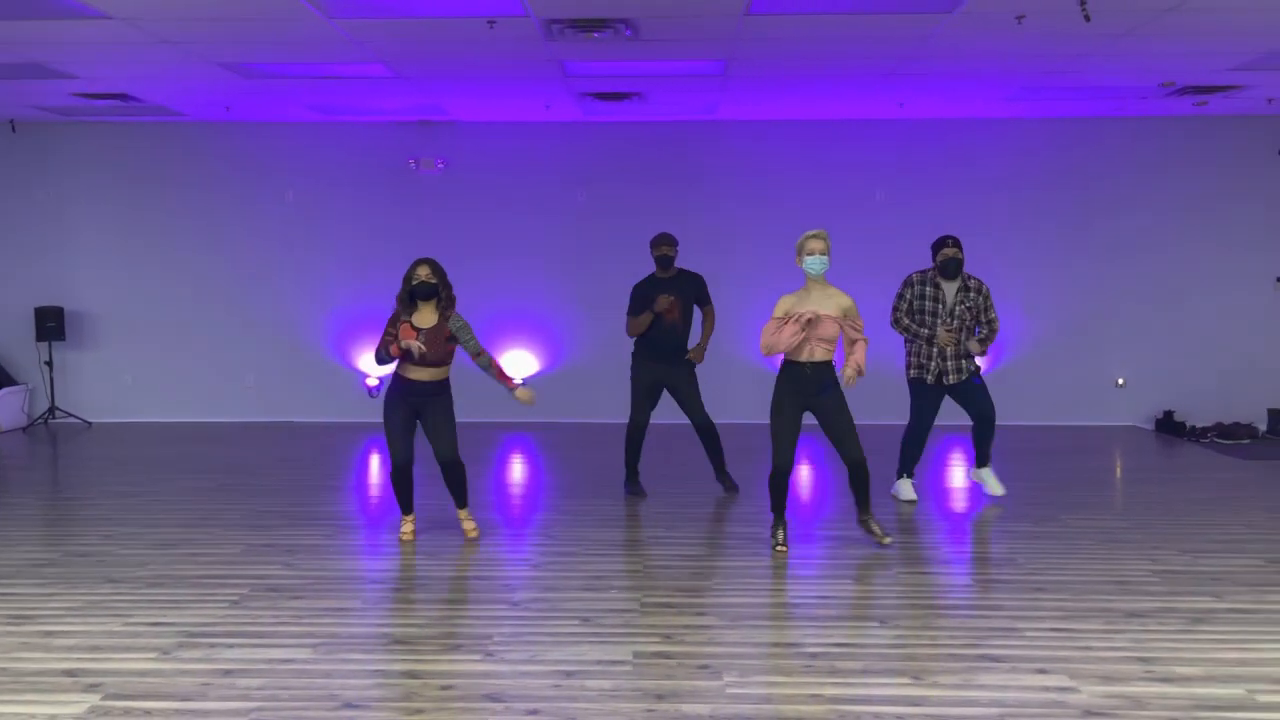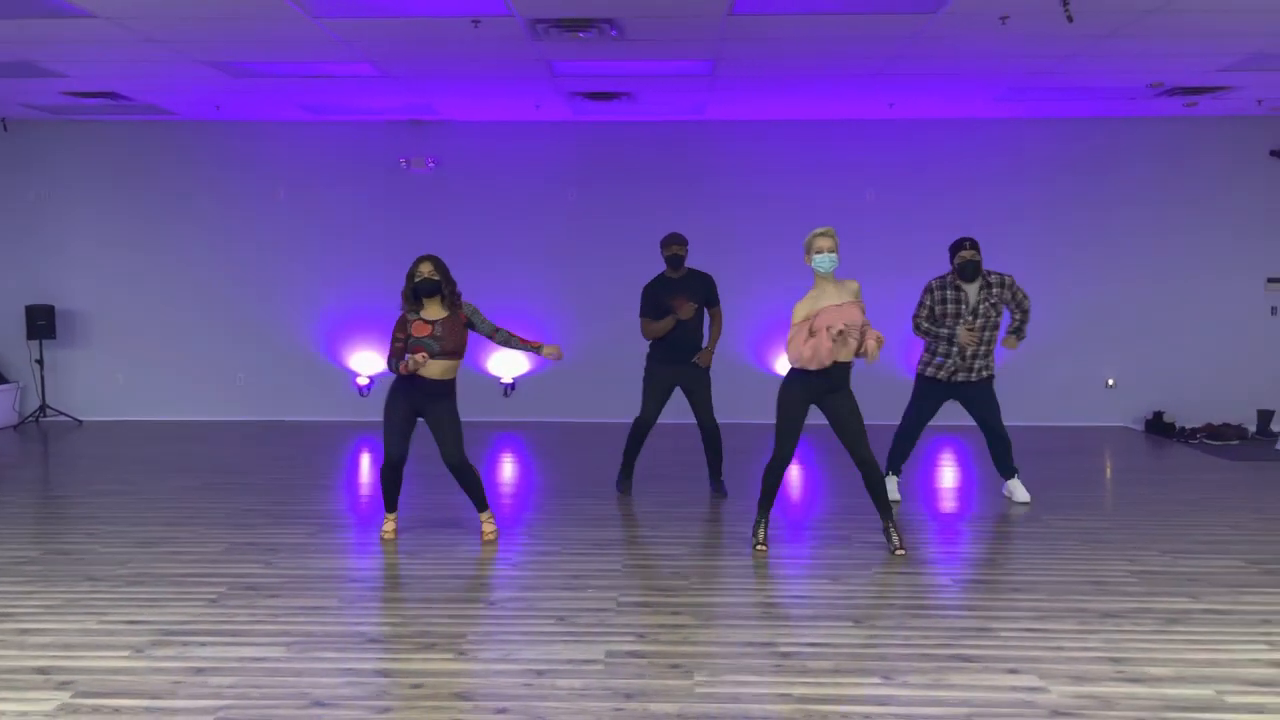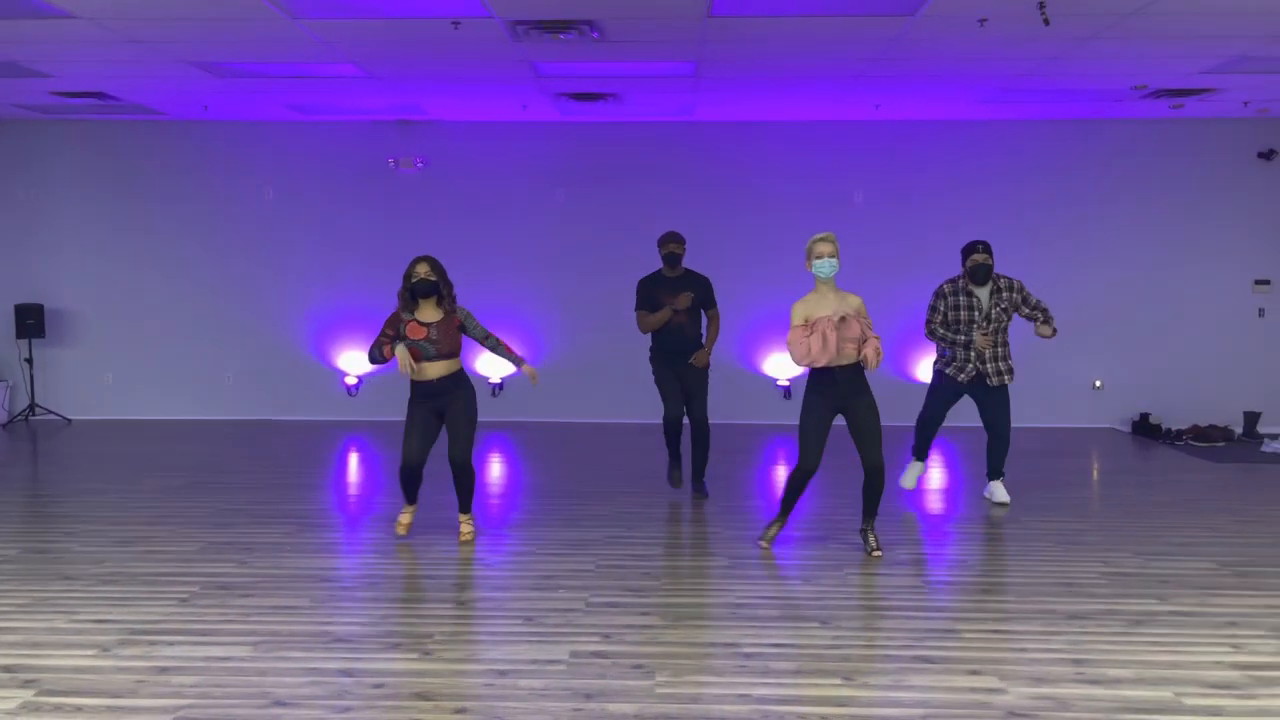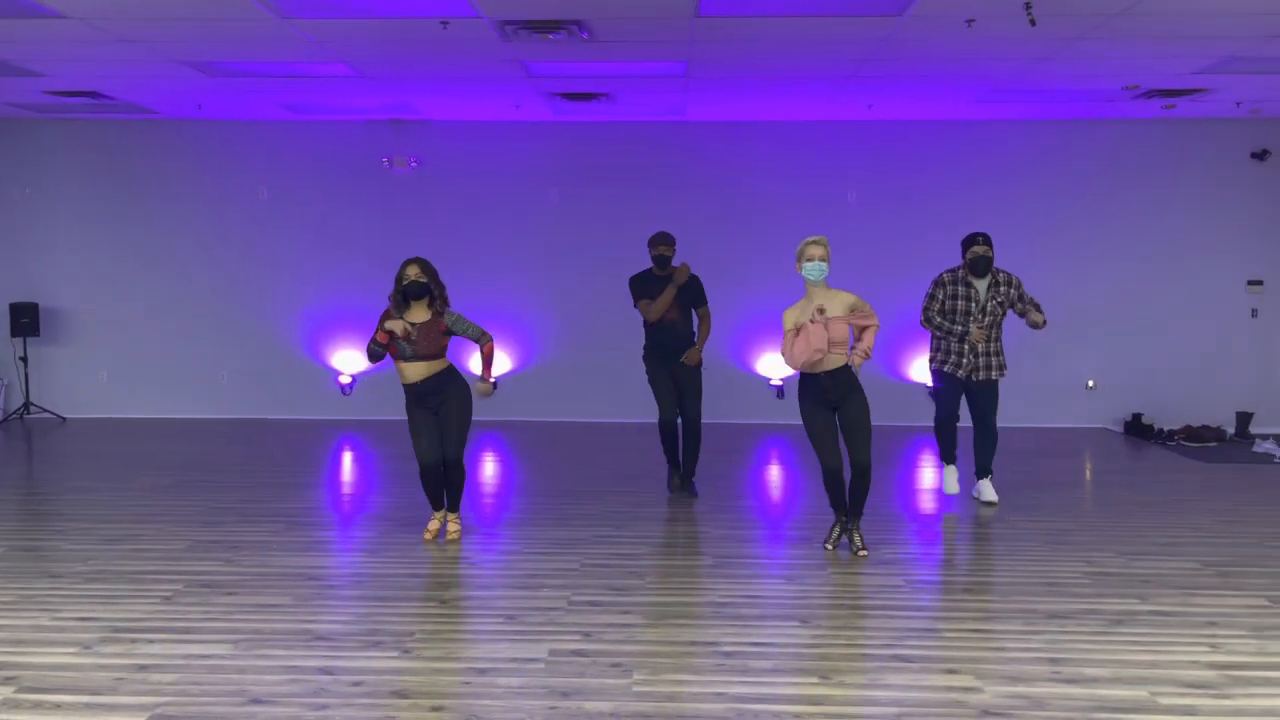
dt=0.2s
person 1, frame 1
left shoulder: (844, 302)
right shoulder: (786, 303)
left elbow: (857, 339)
right elbow: (768, 346)
left wrist: (855, 364)
right wrist: (798, 326)
left hip: (826, 385)
right hip: (790, 384)
left knee: (855, 457)
right knee: (782, 462)
left ankle: (865, 515)
right ankle: (778, 522)
person 1, frame 2
left shoulder: (854, 290)
right shoulder: (805, 306)
right elbow: (797, 356)
left wrist: (869, 341)
right wrist: (831, 337)
left hip: (838, 385)
right hip: (802, 382)
left knee: (865, 459)
right knee: (781, 457)
left ankle: (889, 523)
right ankle: (762, 521)
person 1, frame 3
left shoulder: (854, 302)
right shoulder: (802, 307)
left elbow: (868, 336)
right elbow: (803, 354)
left wrist: (872, 353)
right wrist: (830, 326)
left hip: (856, 387)
right hip: (821, 388)
left knee: (874, 463)
right knee: (807, 464)
left ankle: (868, 526)
right ankle: (781, 518)
person 1, frame 4
left shoulder: (846, 301)
right shoulder: (792, 314)
left elbow: (870, 324)
right elbow: (795, 358)
left wrist: (861, 351)
right wrist: (816, 325)
left hip: (847, 387)
right hip: (812, 392)
left knee: (861, 463)
right knee: (830, 464)
left ankle: (854, 525)
right ankle: (839, 519)
person 2, frame 1
left shoulder: (451, 321)
right shoulder: (398, 319)
left elbow: (481, 356)
right elbow: (380, 358)
left wrist: (513, 387)
right wrist: (402, 346)
left hip: (436, 397)
right hip: (400, 395)
left knee: (447, 457)
right knee: (401, 461)
left ankle: (464, 512)
right ankle: (408, 517)
person 2, frame 2
left shoulder: (462, 311)
right shoulder: (407, 320)
left elbow: (498, 334)
right elbow: (393, 361)
left wrist: (539, 348)
right wrist: (410, 363)
left hip: (443, 397)
right hip: (405, 393)
left knee: (456, 461)
right knee: (394, 459)
left ankle: (486, 516)
right ankle: (389, 516)
person 2, frame 3
left shoulder: (456, 314)
right shoulder: (400, 319)
left elbow: (488, 339)
right elbow: (374, 355)
left wrist: (520, 362)
right wrist: (394, 349)
left hip: (458, 393)
right hip: (422, 398)
left knee: (459, 458)
right knee: (411, 461)
left ankle: (466, 517)
right ankle: (408, 506)
person 2, frame 4
left shoulder: (444, 317)
right shoulder: (391, 316)
left elbow: (485, 339)
right elbow: (373, 355)
left wrist: (485, 377)
right wrist: (387, 330)
left hip: (451, 391)
right hip: (417, 400)
left knee: (452, 457)
right knee: (428, 459)
left ankle: (453, 516)
right ankle: (437, 513)
person 3, frame 1
left shoulder: (978, 289)
right shoulder: (915, 282)
left elbow: (990, 322)
right elbow: (898, 318)
left wrist: (980, 343)
right wrist: (932, 335)
left hip: (962, 368)
right hip: (924, 368)
left knee: (986, 415)
right knee: (920, 425)
left ankle: (982, 468)
right ankle: (903, 478)
person 3, frame 2
left shoulder: (1001, 284)
right shoulder: (936, 287)
left elbow: (1022, 306)
right elbow: (919, 324)
left wrist: (1014, 333)
right wrist: (953, 336)
left hip: (977, 373)
right hip: (935, 368)
left knee: (994, 428)
right knee: (912, 423)
left ankle: (1011, 479)
right ankle: (891, 477)
person 3, frame 3
left shoulder: (1010, 288)
right shoulder: (947, 290)
left elbow: (1036, 309)
right elbow: (931, 328)
left wrist: (1046, 326)
right wrist: (969, 340)
left hip: (994, 372)
right hip: (952, 367)
left knee: (1000, 429)
right knee: (930, 415)
left ankle: (995, 480)
right ankle: (918, 460)
person 3, frame 4
left shoulder: (1008, 283)
right shoulder: (946, 281)
left elbow: (1028, 308)
right elbow: (928, 317)
left wrist: (1037, 318)
right wrist: (964, 332)
left hip: (986, 367)
right hip: (949, 363)
left knee: (986, 425)
right knee: (946, 415)
left ankle: (983, 479)
right ankle: (950, 466)
person 4, frame 1
left shoulder: (694, 281)
right shoulder: (642, 288)
left elbow: (708, 313)
right elbow: (631, 331)
left wrist: (702, 346)
right wrist: (653, 310)
left hip: (680, 363)
right hip: (647, 363)
left knee: (701, 419)
right knee: (639, 421)
left ankle: (722, 472)
right ankle: (631, 478)
person 4, frame 2
left shoulder: (703, 281)
right shoulder: (653, 289)
left elbow: (716, 315)
right elbow: (647, 331)
left wrist: (709, 349)
right wrist: (676, 316)
left hip: (694, 362)
right hip: (661, 364)
left knee: (706, 420)
right knee: (646, 419)
left ankle: (716, 478)
right ankle: (625, 473)
person 4, frame 3
left shoulder: (700, 282)
right shoulder: (647, 284)
left elbow: (713, 318)
right elbow: (644, 325)
left wrist: (707, 349)
right wrist: (673, 307)
left hip: (694, 361)
right hip: (663, 361)
left knee: (699, 419)
right knee: (673, 413)
left ankle: (698, 478)
right ankle: (674, 462)
person 4, frame 4
left shoulder: (691, 280)
right shoulder: (639, 281)
left elbow: (704, 317)
right elbow: (651, 314)
left wrist: (698, 348)
right wrist: (675, 284)
left hip: (686, 359)
right hip: (657, 360)
left knee: (692, 418)
right knee: (668, 416)
left ankle: (687, 477)
right ankle: (673, 468)
